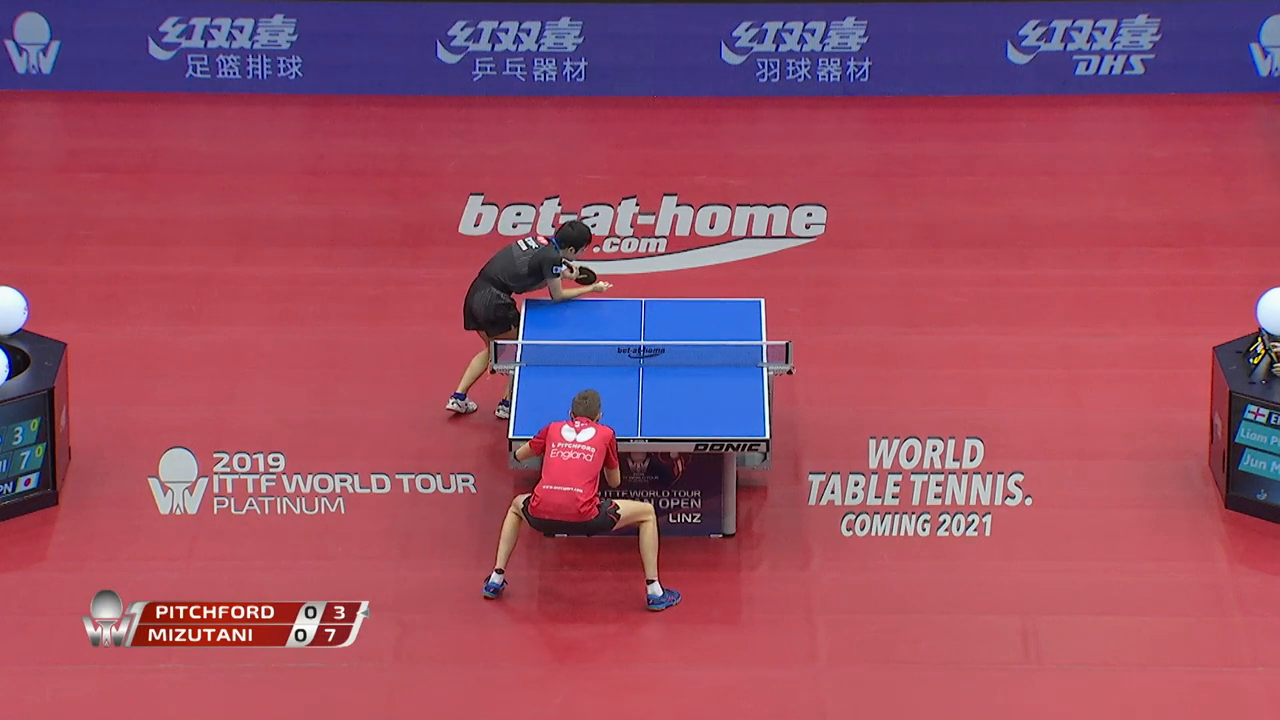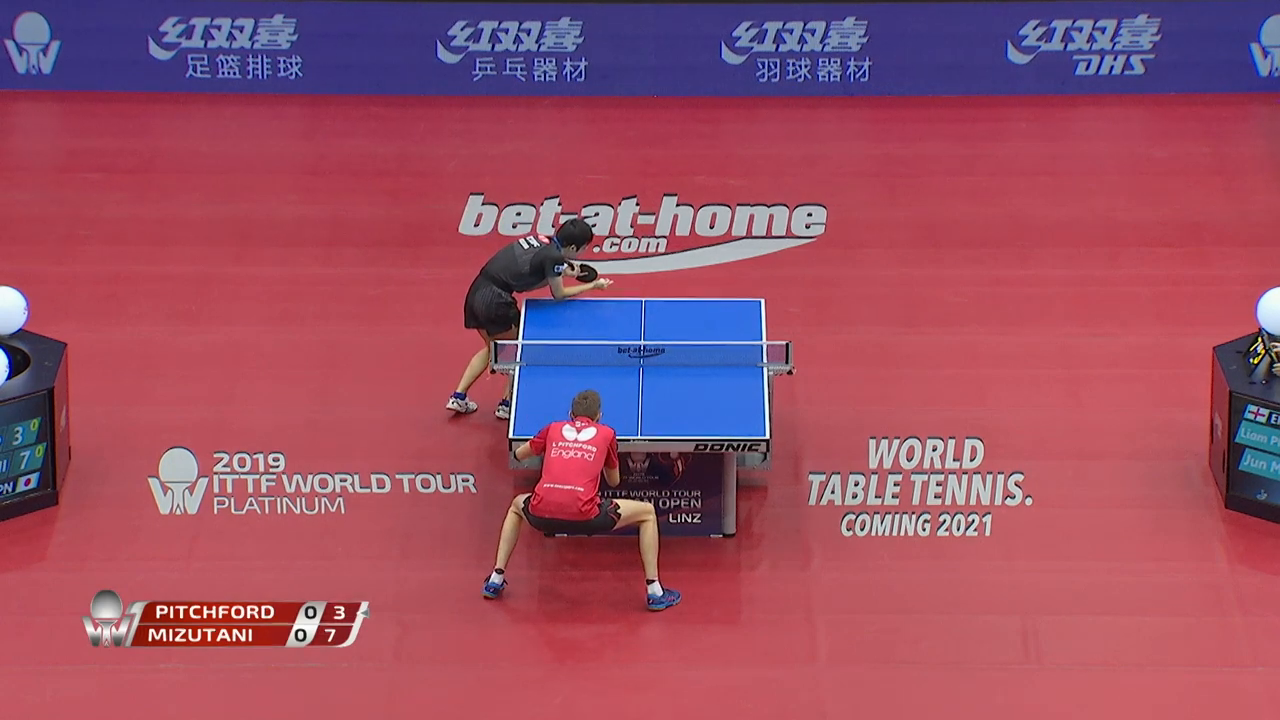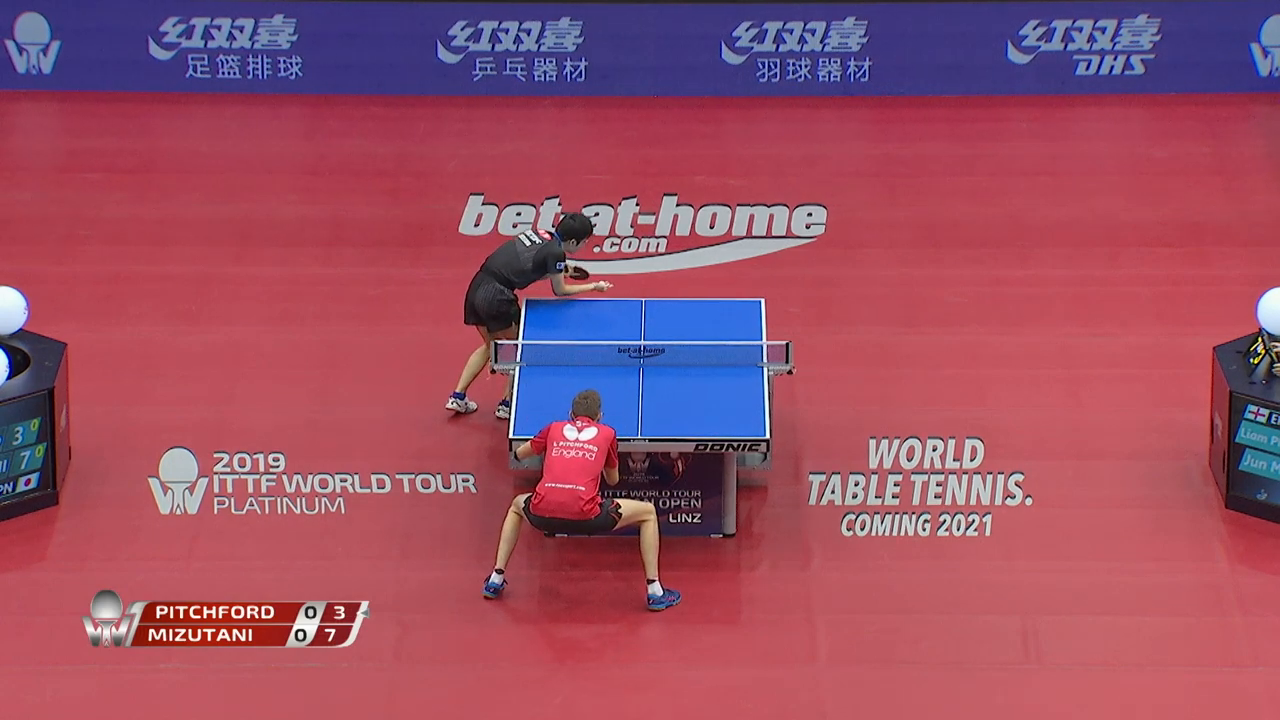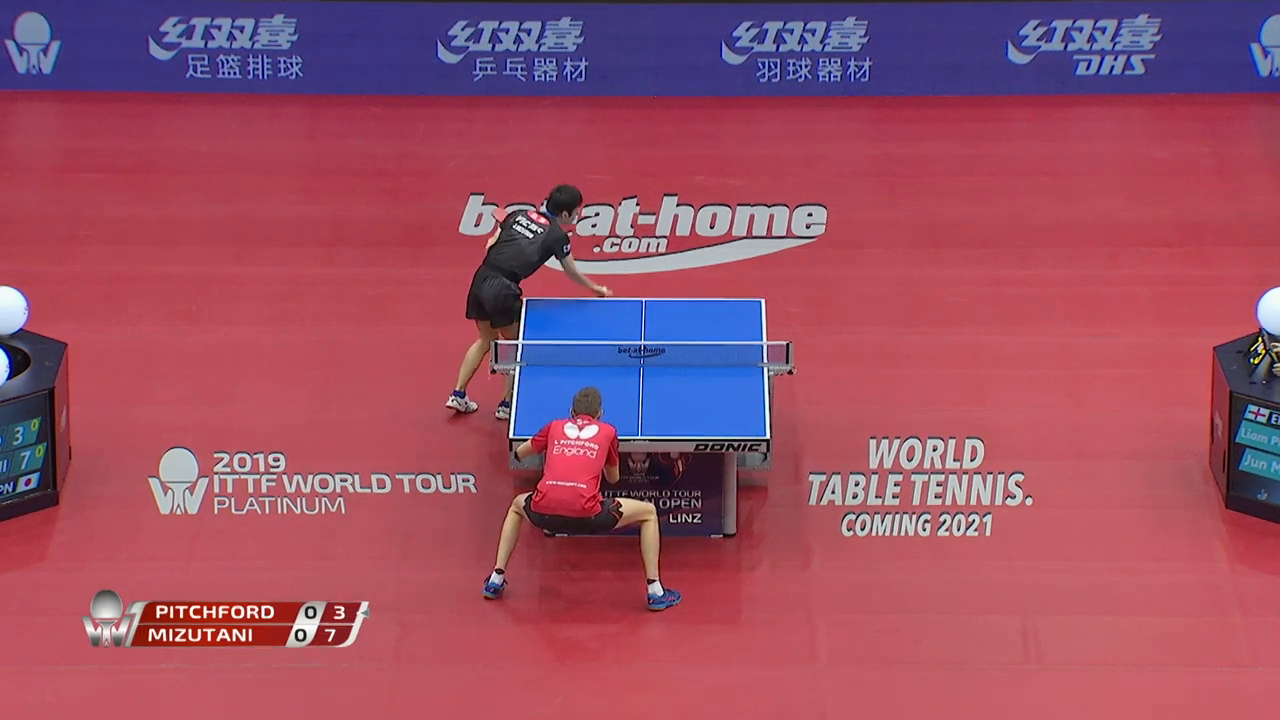
dt=0.3s
person 1, frame 1
left shoulder: (553, 428)
right shoulder: (606, 433)
left elbow: (519, 455)
right elbow: (615, 482)
left hip: (541, 514)
right hip: (583, 516)
left knee: (517, 505)
right knee: (647, 514)
left ankle: (496, 579)
right ankle: (654, 592)
person 1, frame 2
left shoulder: (553, 428)
right shoulder: (606, 433)
left elbow: (519, 454)
right elbow: (614, 481)
left hip: (542, 513)
right hip: (583, 515)
left knee: (517, 505)
right knee: (647, 513)
left ankle: (496, 580)
right ankle: (655, 592)
person 1, frame 3
left shoulder: (554, 428)
right shoulder: (607, 433)
left elbow: (519, 454)
right elbow: (613, 480)
left hip: (543, 513)
right hip: (584, 515)
left knee: (517, 505)
right knee: (648, 513)
left ankle: (496, 579)
right ankle: (655, 592)
person 1, frame 4
left shoulder: (555, 426)
right shoulder: (608, 431)
left elbow: (520, 453)
right elbow: (613, 478)
left hip: (544, 510)
right hip: (585, 513)
left knee: (517, 505)
right knee: (648, 513)
left ankle: (496, 579)
right ankle: (655, 591)
person 2, frame 1
left shoulder: (538, 242)
right shoulder: (551, 257)
right elbow: (557, 296)
left wrist: (560, 275)
right wrist: (592, 288)
left hip: (475, 294)
right hip: (493, 301)
left knee: (493, 349)
left ankle: (458, 397)
right ankle: (507, 404)
person 2, frame 2
left shoulder: (539, 241)
right shoulder: (553, 256)
right elbow: (559, 294)
left wrist: (560, 273)
right wrist: (593, 285)
left hip: (476, 292)
right hip: (495, 300)
left knee: (492, 348)
left ankle: (459, 397)
right ankle: (507, 404)
person 2, frame 3
left shoulder: (534, 233)
right shoulder: (555, 253)
right elbow: (560, 290)
right wrist: (593, 287)
left hip: (477, 286)
right hip: (496, 296)
left knee: (490, 345)
left ankle: (458, 396)
right ankle: (507, 404)
person 2, frame 4
left shoulder: (519, 215)
right shoulder: (557, 236)
left elbow: (490, 246)
right elbow: (572, 273)
right wrist: (597, 288)
left hip: (481, 279)
right hip: (502, 289)
left knee: (485, 340)
left ankle: (458, 395)
right ankle: (508, 405)
